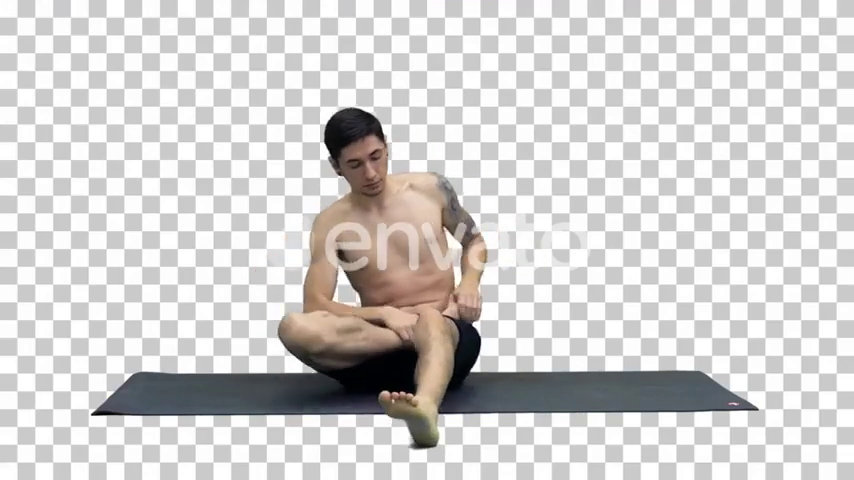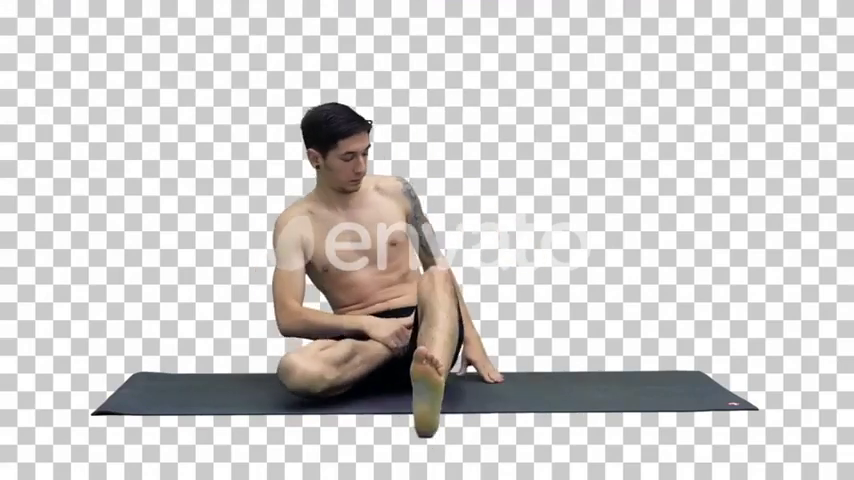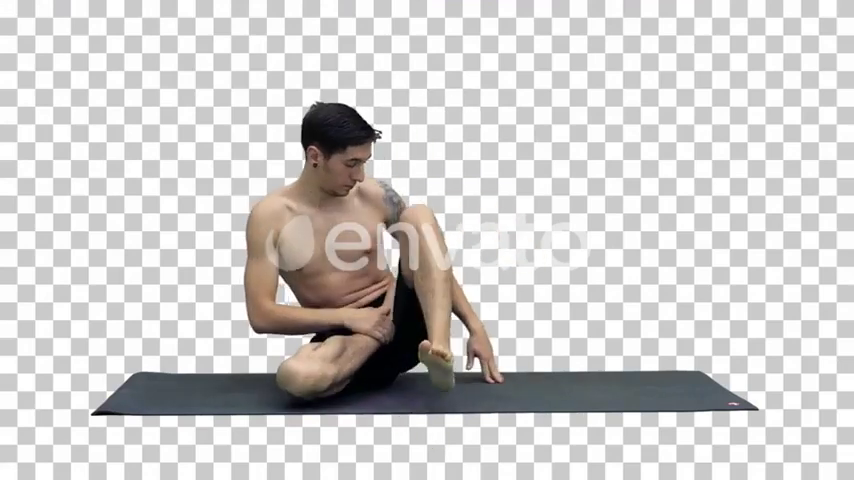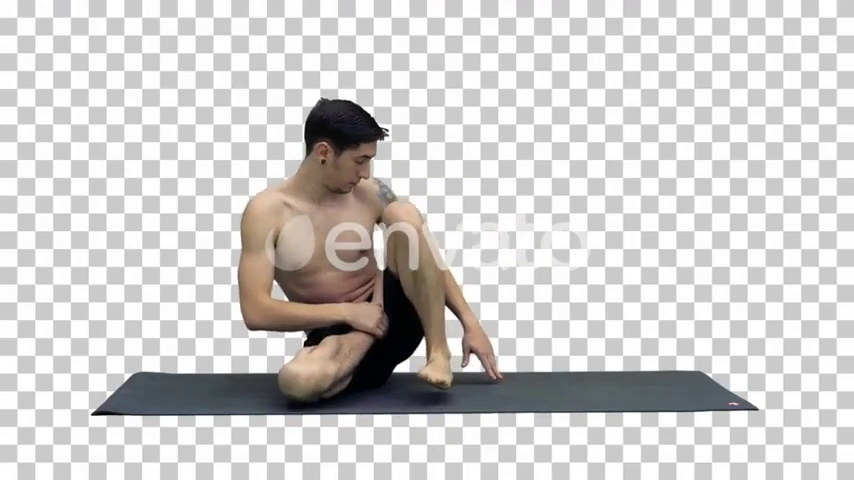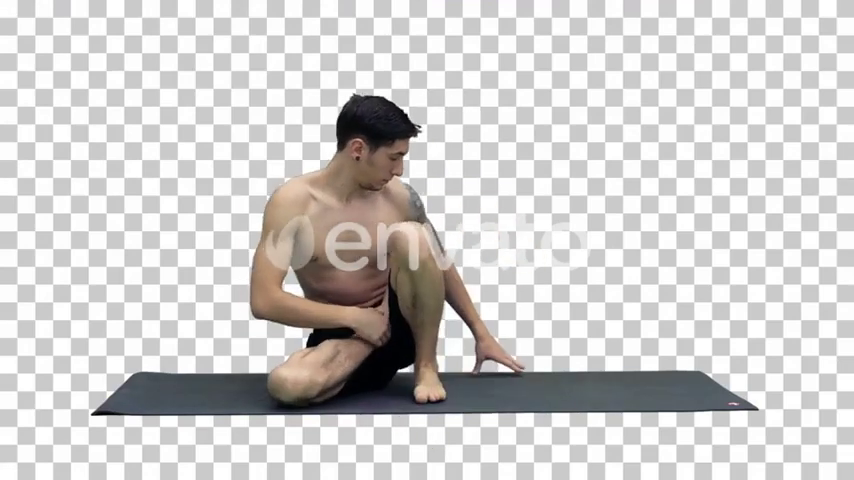
dt=0.4s
person 1, frame 1
left shoulder: (430, 187)
right shoulder: (330, 222)
left elbow: (474, 240)
right elbow: (315, 310)
left wrist: (470, 285)
right wrist: (387, 314)
left hip: (444, 331)
right hip: (382, 337)
left knee: (432, 323)
right knee: (294, 329)
left ankle: (425, 409)
right ankle: (421, 338)
person 1, frame 2
left shoulder: (395, 192)
right shoulder: (294, 224)
left elbow: (438, 267)
right elbow: (289, 318)
left wrist: (471, 339)
right wrist: (366, 323)
left hip: (420, 322)
right hip: (363, 337)
left knee: (435, 278)
right knee: (293, 370)
left ankle: (431, 379)
right ankle: (414, 355)
person 1, frame 3
left shoulder: (375, 195)
right shoulder: (270, 216)
left elbow: (438, 263)
right elbow: (260, 315)
left wrist: (476, 328)
right wrist: (346, 316)
left hip: (403, 317)
right hip: (342, 336)
left knee: (418, 215)
right knee: (293, 376)
left ankle: (440, 346)
right ankle: (381, 338)
person 1, frame 4
left shoulder: (370, 193)
right shoulder: (266, 212)
left elbow: (430, 258)
right elbow: (255, 312)
left wrist: (470, 324)
right wrist: (348, 312)
left hip: (398, 319)
right hip: (337, 334)
left knee: (403, 215)
right knee: (296, 380)
left ankle: (438, 350)
person 1, frame 5
left shoulder: (399, 196)
right shoulder: (293, 200)
left elbow: (441, 265)
right elbow: (263, 301)
left wrist: (482, 335)
right wrist: (353, 318)
left hip: (404, 325)
right hip: (341, 334)
left knee: (412, 236)
right knee: (284, 384)
left ankle: (426, 364)
